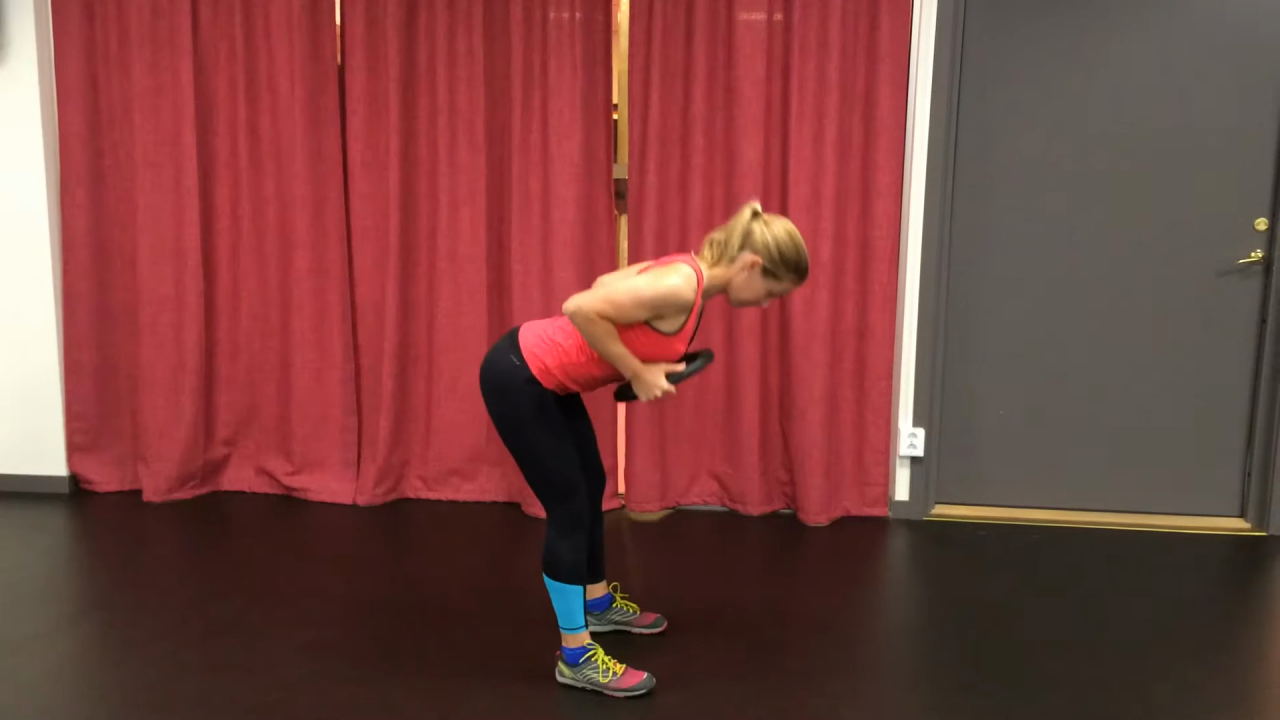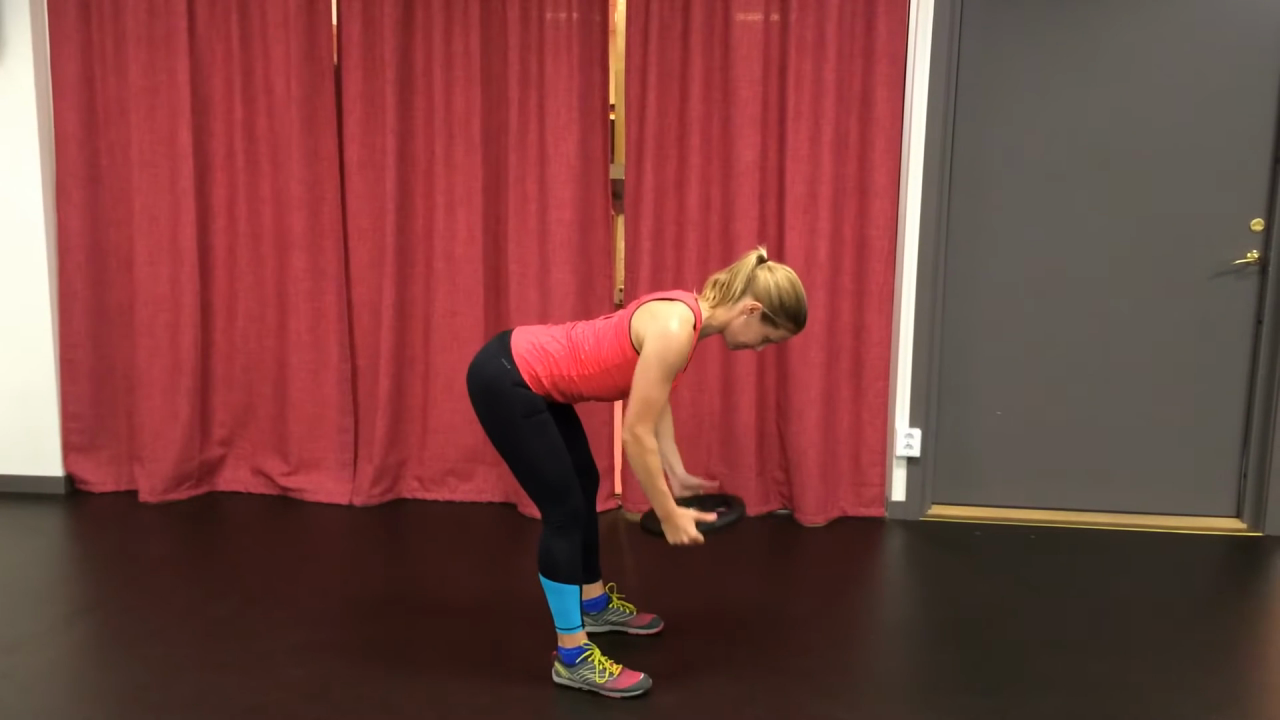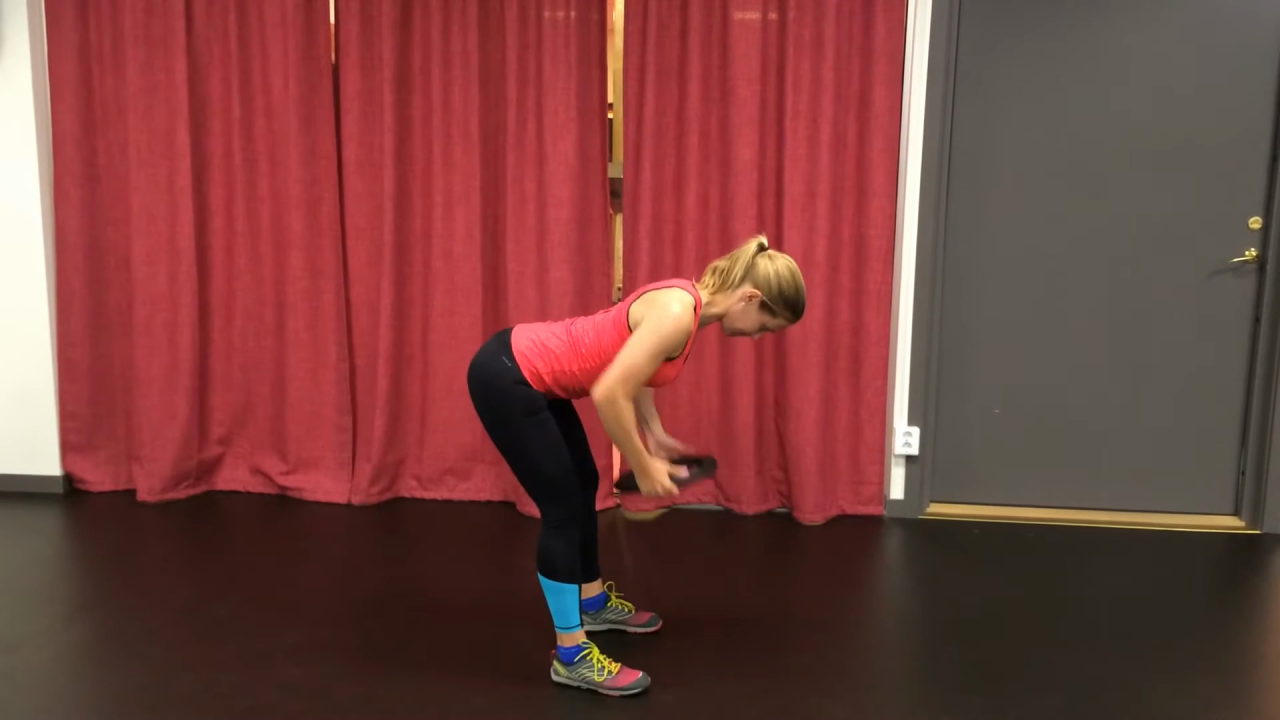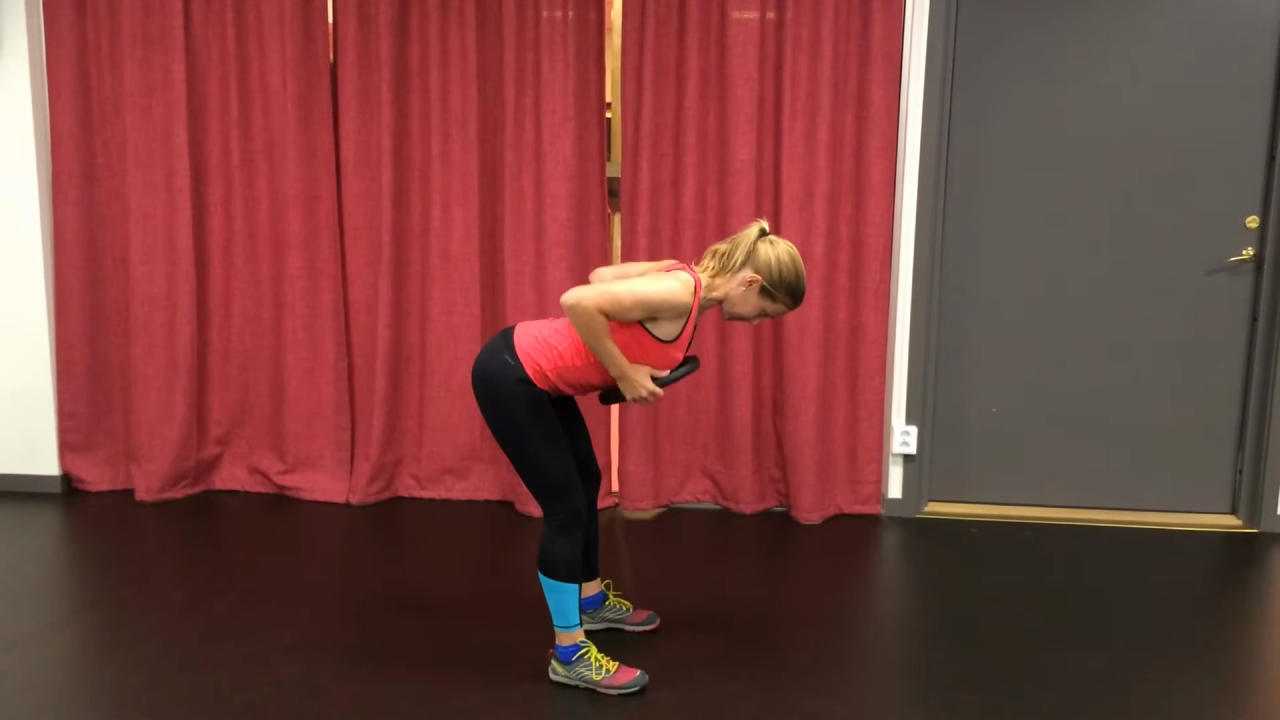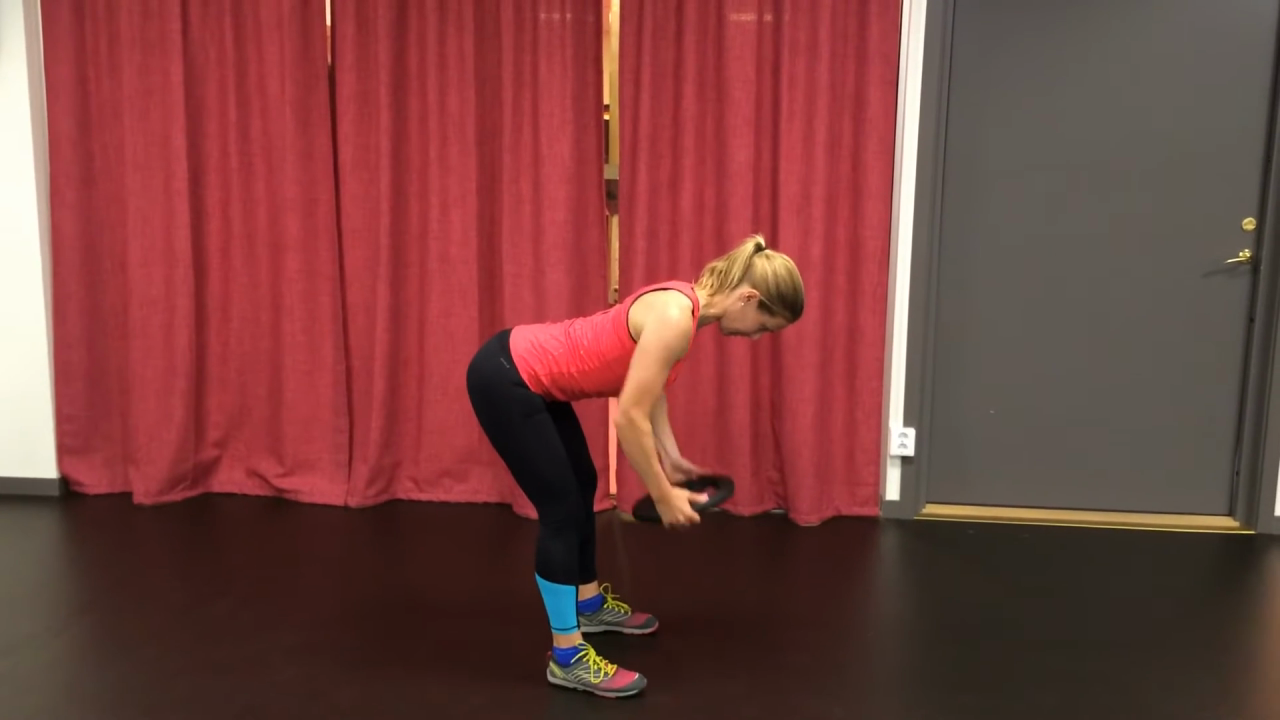
dt=0.4s
person 1, frame 1
left shoulder: (687, 274)
right shoulder: (680, 288)
left elbow: (604, 286)
right elbow: (580, 307)
left wrist: (648, 364)
right wrist: (637, 374)
left hip: (547, 375)
right hip: (519, 376)
left knee: (590, 486)
right knee: (568, 507)
left ankle: (598, 602)
right ankle: (576, 656)
person 1, frame 2
left shoulder: (688, 313)
right shoulder: (675, 329)
left elbow: (651, 400)
right elbow: (635, 432)
left wrist: (676, 472)
right wrist: (670, 515)
left hip: (529, 370)
right hip: (506, 379)
left knee: (583, 485)
right knee: (564, 509)
left ankle: (595, 603)
right ankle: (572, 657)
person 1, frame 3
left shoulder: (687, 302)
right shoulder: (677, 314)
left elbow: (634, 370)
right elbow: (607, 395)
left wrist: (655, 436)
right wrist: (644, 467)
left hip: (529, 369)
right hip: (506, 377)
left knee: (583, 485)
right knee: (563, 507)
left ankle: (594, 602)
right ankle: (571, 655)
person 1, frame 4
left shoulder: (684, 279)
right shoulder: (677, 293)
left elbow: (600, 276)
right elbow: (577, 300)
left wrist: (636, 360)
right wrist: (625, 374)
left hip: (534, 369)
right hip: (510, 375)
left knee: (586, 484)
right knee: (566, 507)
left ankle: (592, 601)
right ankle: (569, 654)
person 1, frame 5
left shoulder: (685, 303)
right shoulder: (675, 317)
left elbow: (640, 376)
right elbow: (629, 419)
left wrist: (669, 454)
right wrist: (665, 496)
left hip: (529, 371)
right hip: (504, 377)
left knee: (581, 486)
right knee: (562, 508)
left ankle: (590, 604)
right ankle: (567, 657)
